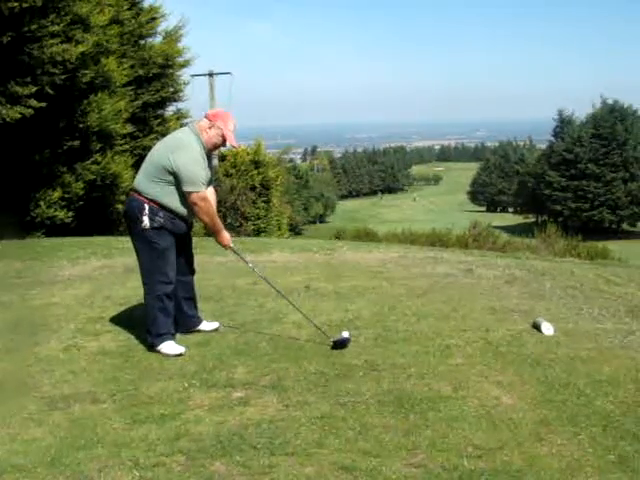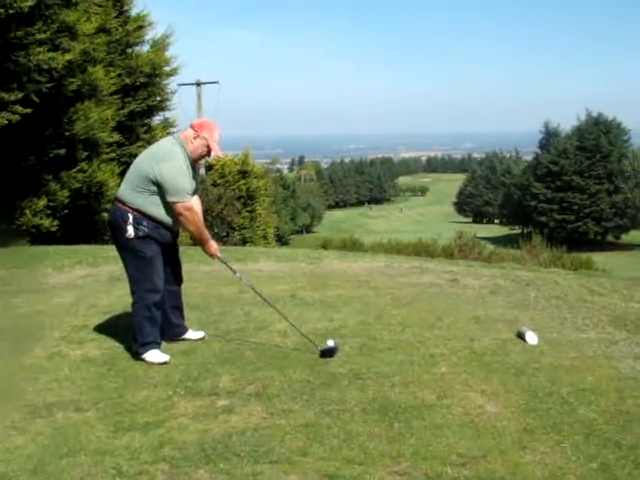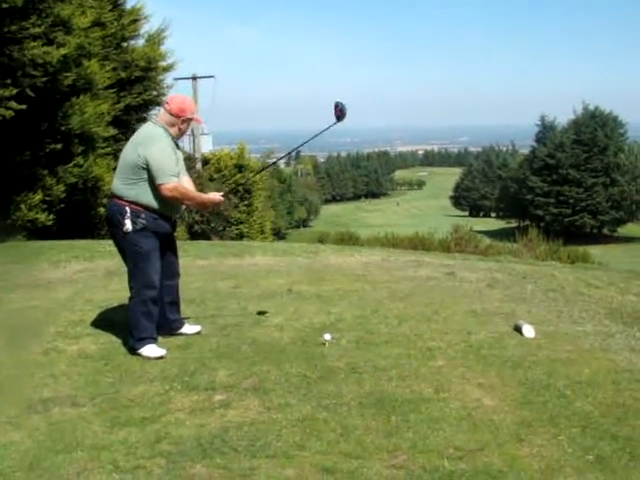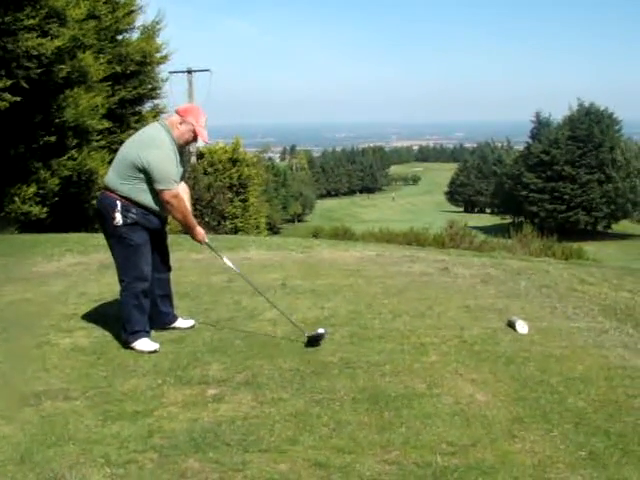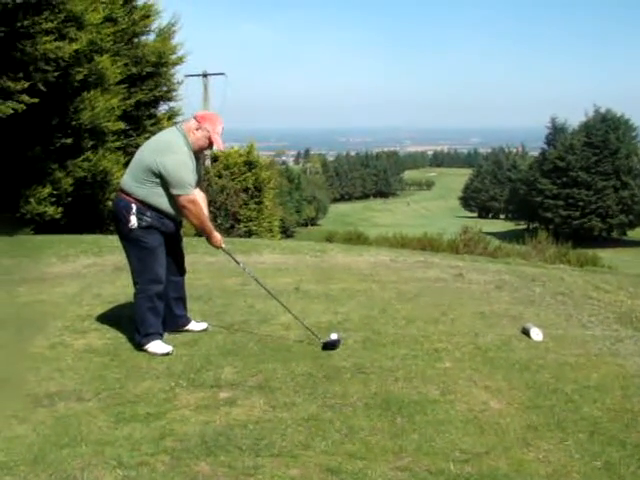
dt=1s
person 1, frame 1
left shoulder: (199, 146)
right shoulder: (188, 150)
left elbow: (207, 190)
right elbow: (198, 200)
left wrist: (214, 227)
right wrist: (219, 232)
left hip: (172, 216)
right hip: (150, 215)
left knee: (183, 271)
right knee: (161, 278)
left ankle: (188, 321)
right ankle: (160, 337)
person 1, frame 2
left shoulder: (185, 156)
right shoulder: (172, 160)
left elbow: (193, 198)
right elbow: (183, 210)
left wrist: (203, 236)
right wrist: (206, 241)
left hip: (158, 226)
right hip: (135, 225)
left knee: (171, 279)
right knee: (149, 286)
left ankle: (173, 329)
right ankle: (145, 345)
person 1, frame 3
left shoulder: (162, 137)
right shoulder: (156, 143)
left elbow: (182, 176)
right elbow: (170, 189)
left wrist: (200, 199)
right wrist: (204, 199)
left hip: (155, 218)
right hip: (134, 219)
left knee: (168, 273)
right knee: (146, 280)
left ankle: (169, 322)
right ankle: (142, 340)
person 1, frame 4
left shoulder: (172, 141)
right shoulder: (159, 147)
left elbow: (180, 185)
right elbow: (170, 197)
left wrist: (190, 220)
right wrist: (193, 228)
left hip: (146, 213)
right hip: (124, 213)
left knee: (159, 267)
right knee: (137, 275)
left ankle: (163, 317)
right ankle: (135, 333)
person 1, frame 5
left shoulder: (190, 146)
right shoulder: (175, 152)
left elbow: (196, 190)
right elbow: (187, 202)
left wrist: (208, 225)
right wrist: (210, 233)
left hip: (161, 215)
right hip: (138, 215)
left knee: (174, 270)
right knee: (151, 277)
left ankle: (176, 320)
right ankle: (148, 336)
